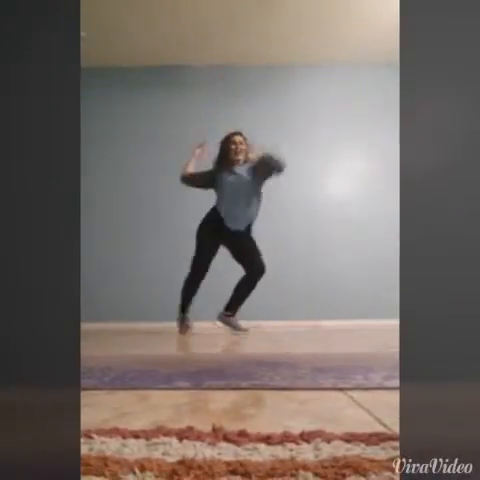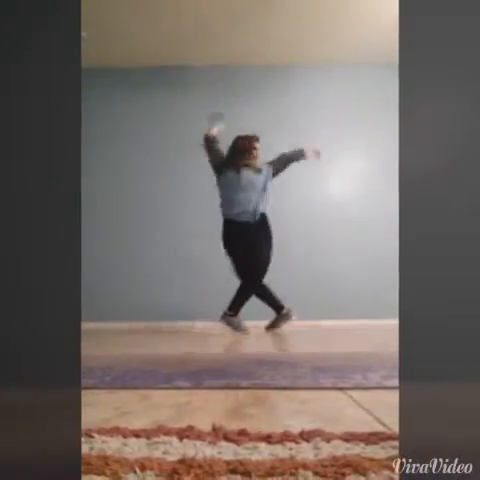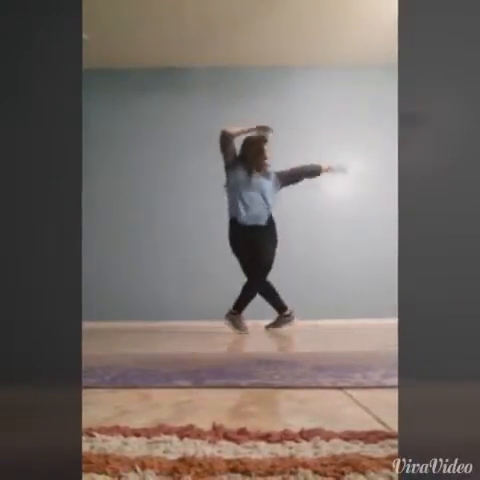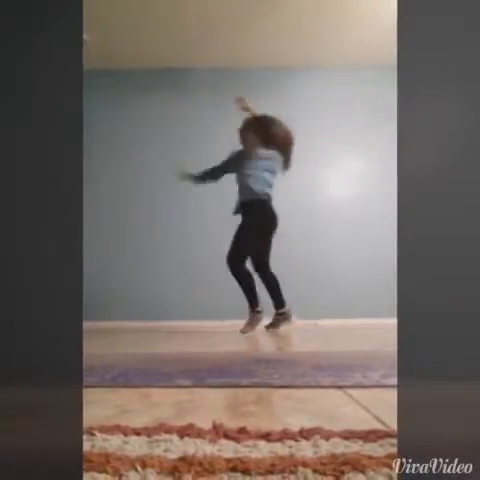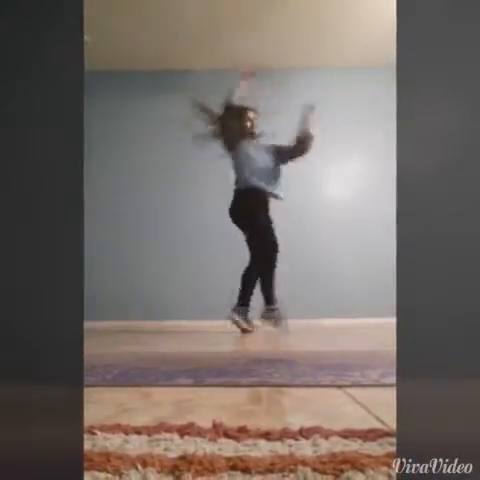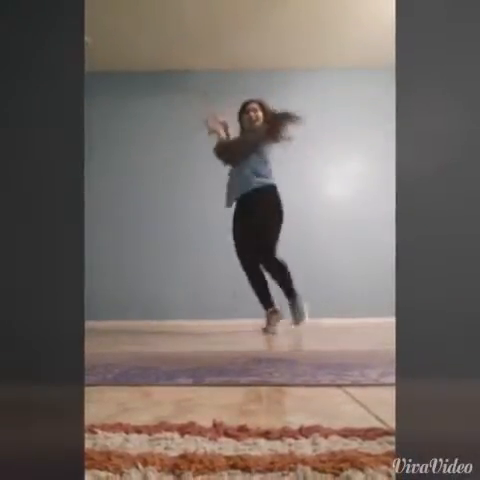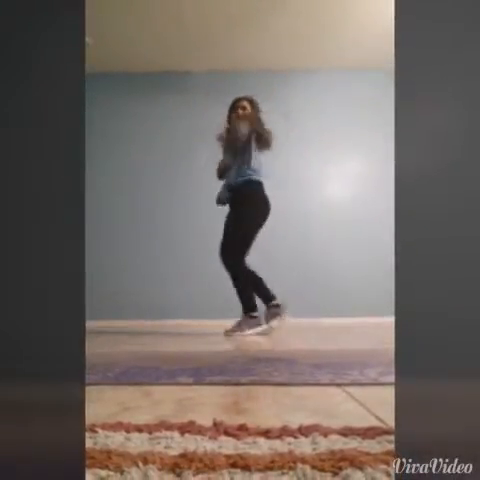
dt=0.3s
person 1, frame 1
left shoulder: (256, 169)
right shoulder: (218, 173)
left elbow: (278, 167)
right elbow: (187, 179)
left wrist: (258, 157)
right wrist: (196, 154)
left hip: (241, 232)
right hip: (214, 226)
left knee: (257, 269)
right knee: (198, 270)
left ankle: (228, 313)
right ankle: (183, 316)
person 1, frame 2
left shoulder: (264, 171)
right shoulder: (224, 169)
left elbow: (286, 157)
right elbow: (209, 140)
left wrist: (307, 152)
right wrist: (215, 131)
left hip: (259, 228)
right hip: (234, 228)
left knee: (254, 276)
right knee: (249, 277)
left ankle: (231, 314)
right ankle: (281, 311)
person 1, frame 3
left shoulder: (272, 177)
right shoulder: (235, 169)
left elbow: (297, 172)
right elbow: (226, 136)
left wrist: (323, 168)
right wrist: (251, 132)
left hip: (264, 230)
right hip: (239, 231)
left knee: (258, 276)
right knee: (255, 277)
left ankle: (235, 314)
right ankle: (284, 313)
person 1, frame 4
left shoulder: (247, 155)
right shoulder: (276, 154)
left elbow: (216, 171)
right elbow: (271, 128)
left wrist: (194, 176)
right wrist: (252, 112)
left hip: (256, 214)
right hip: (264, 213)
left knee: (235, 261)
right knee: (262, 266)
left ankle: (255, 310)
right ankle: (281, 311)
person 1, frame 5
left shoulder: (267, 149)
right shoulder: (235, 144)
left elbow: (299, 149)
right elbow: (228, 111)
left wrist: (306, 124)
right wrist: (243, 82)
left hip: (261, 202)
right hip: (247, 202)
left knee: (260, 256)
right knee: (268, 250)
left ankle: (241, 309)
right ankle: (271, 307)
person 1, frame 6
left shoulder: (261, 135)
right shoulder: (244, 140)
left elbow: (227, 153)
right elbow: (227, 154)
left wrist: (220, 136)
right wrist: (221, 132)
left hip: (265, 199)
right hip: (244, 204)
left knee: (266, 256)
right knee: (248, 260)
left ankle: (294, 299)
right ankle: (271, 310)
person 1, frame 7
left shoulder: (246, 130)
right shoulder: (238, 144)
left elbow: (237, 137)
right elbow: (222, 173)
left wrist: (225, 138)
right wrist: (225, 149)
left hip: (250, 198)
right hip: (243, 200)
left knee: (230, 256)
right knee: (232, 257)
left ankle: (251, 315)
right ankle: (272, 304)
